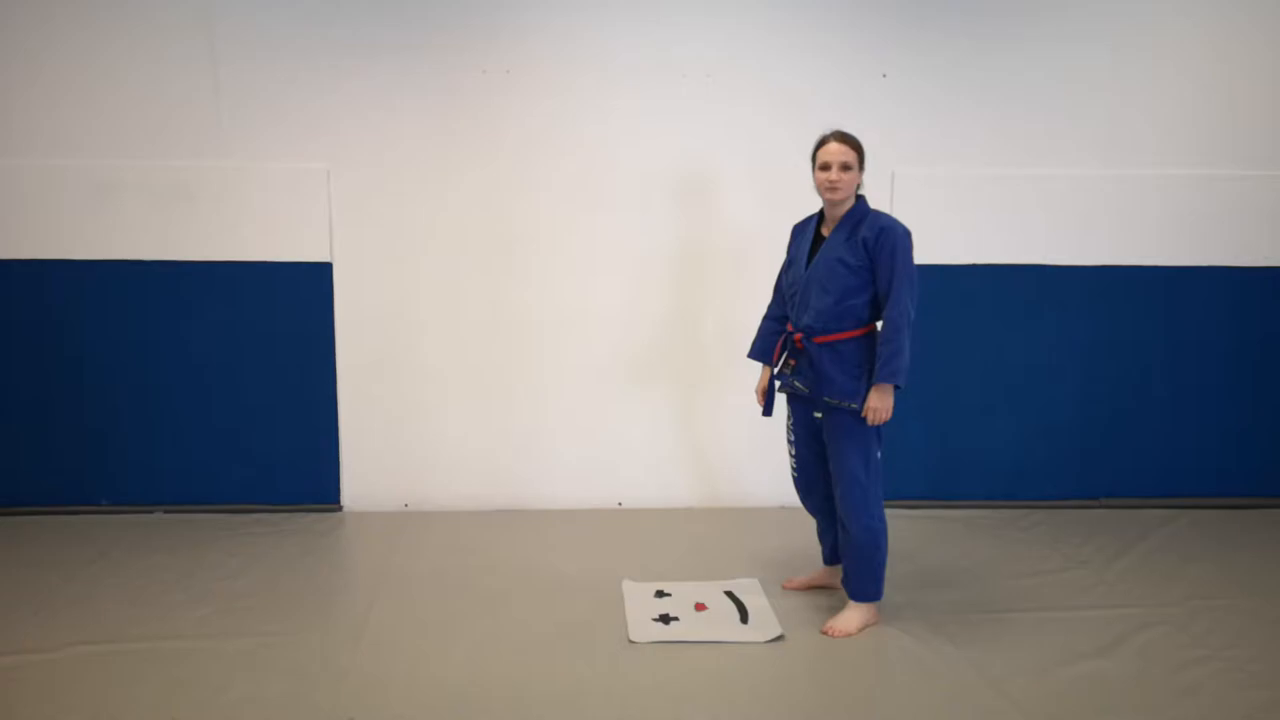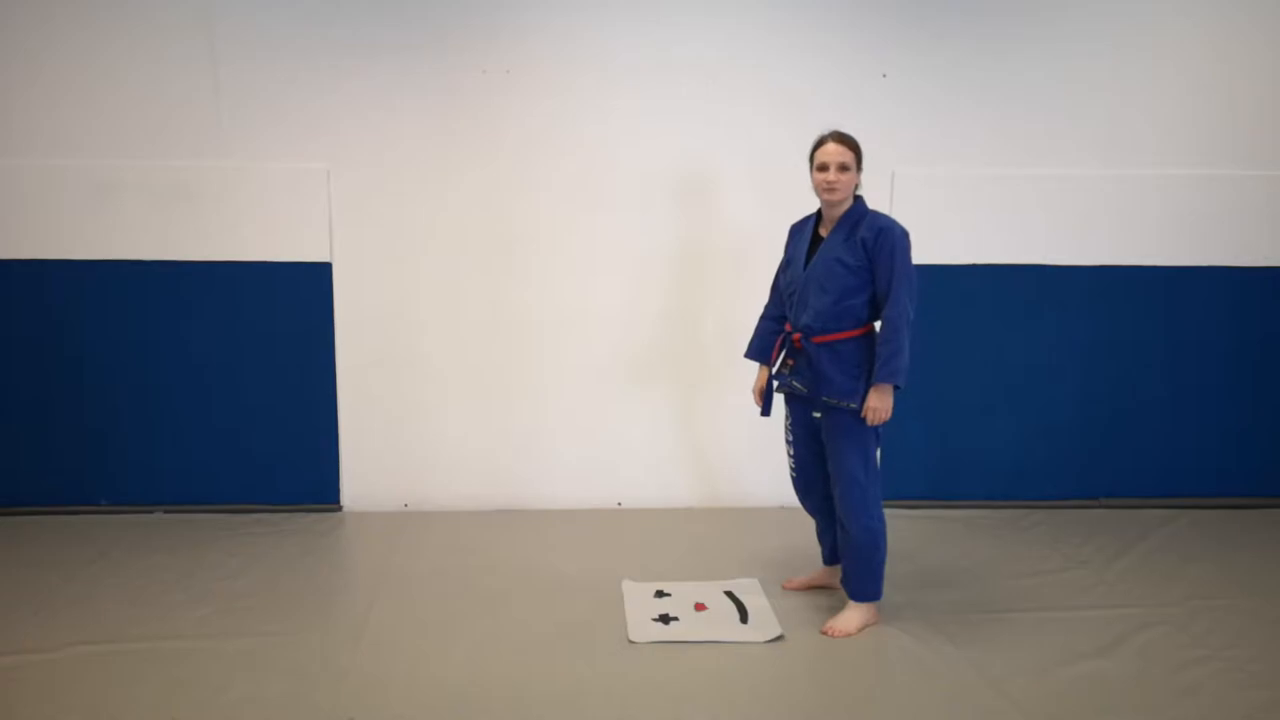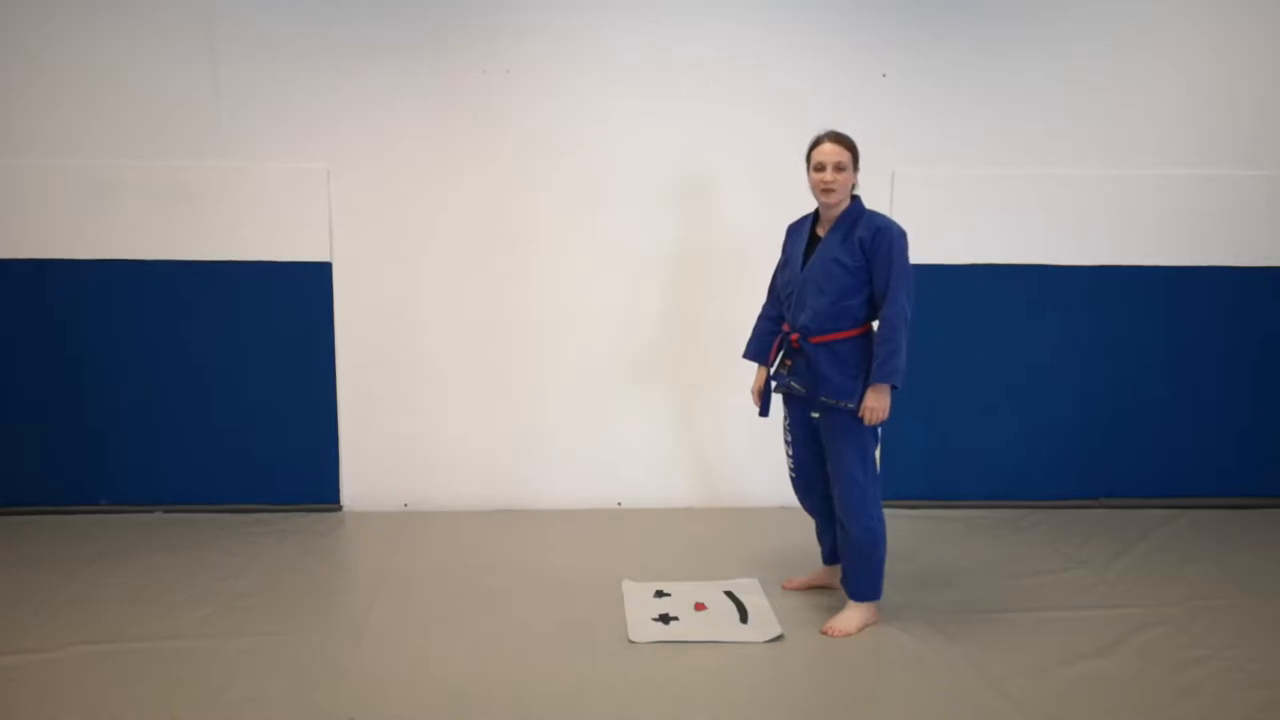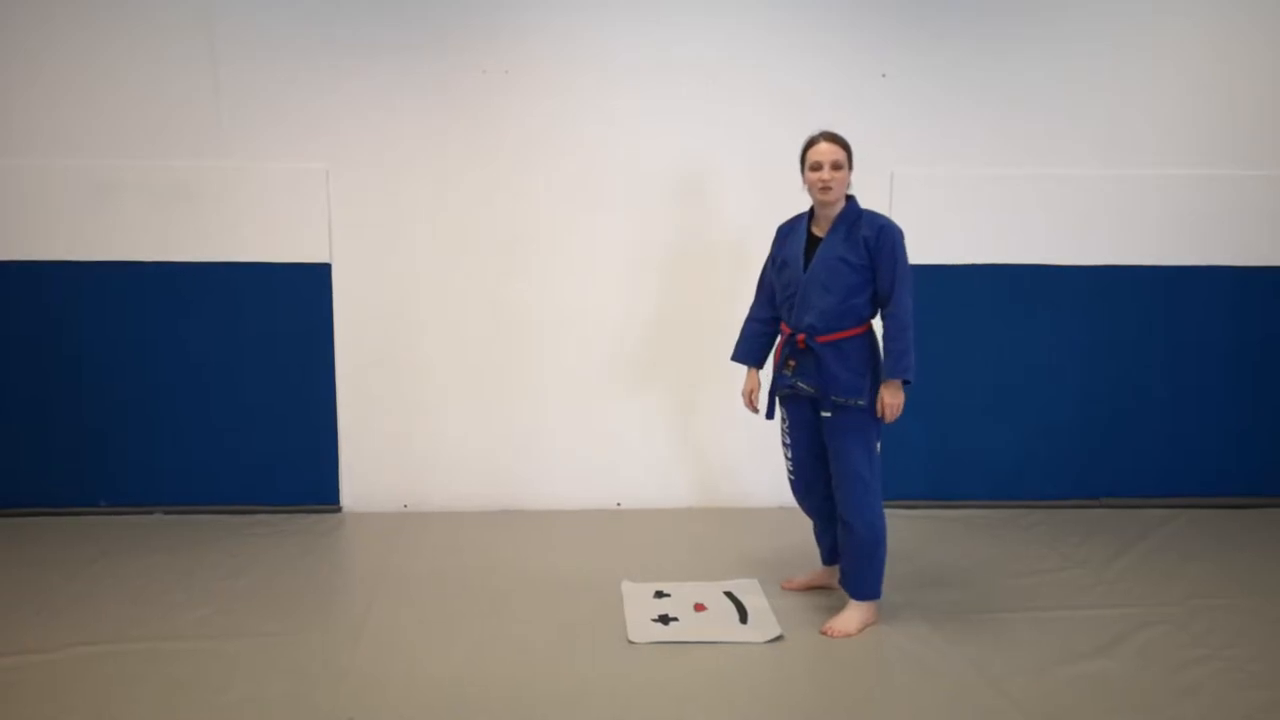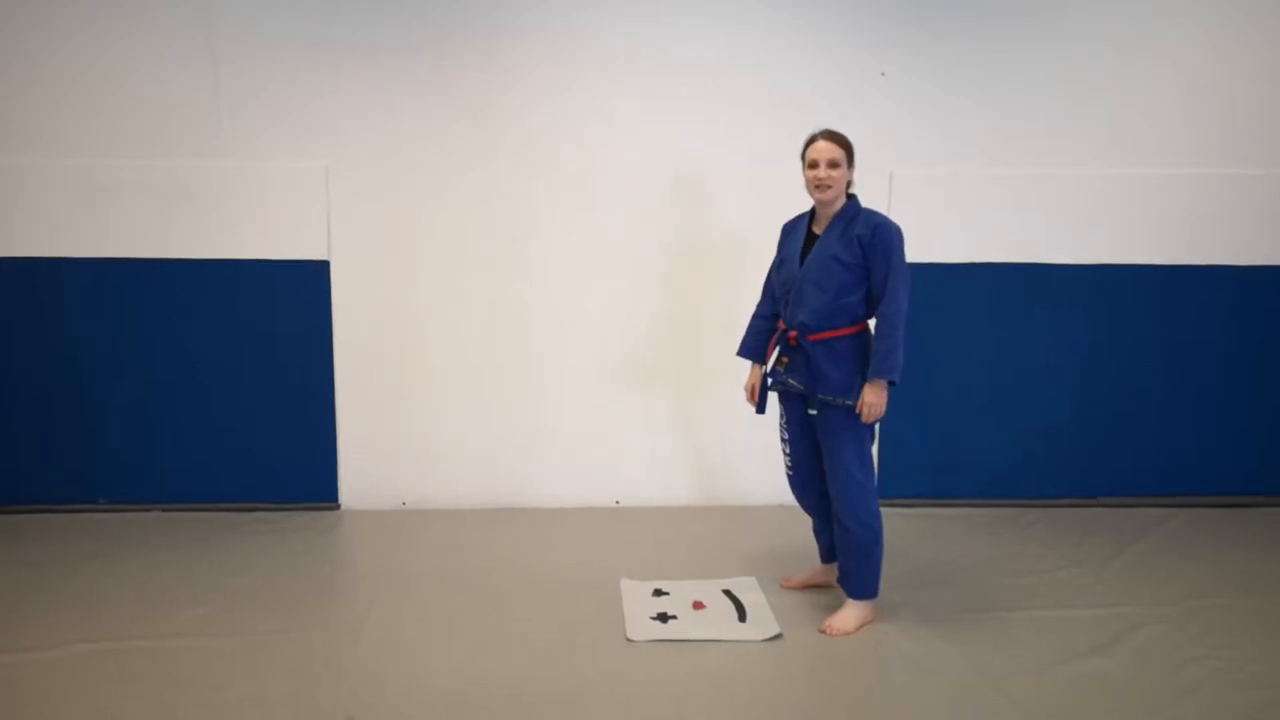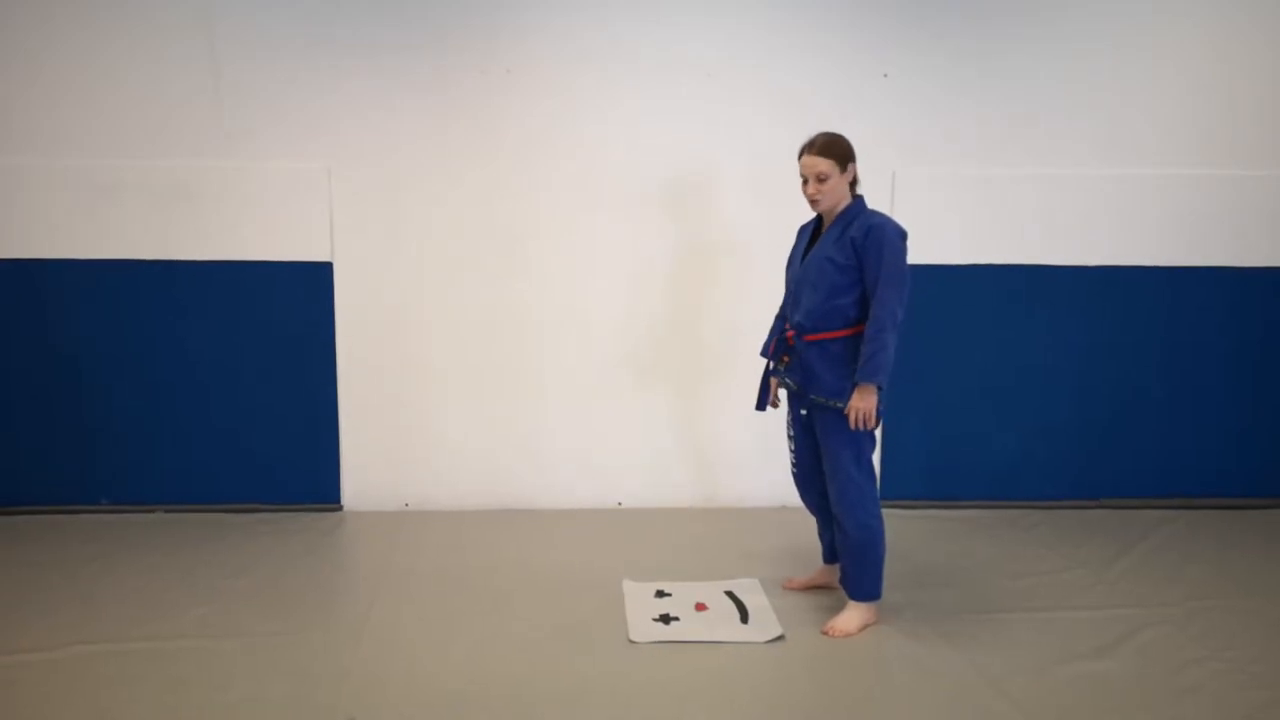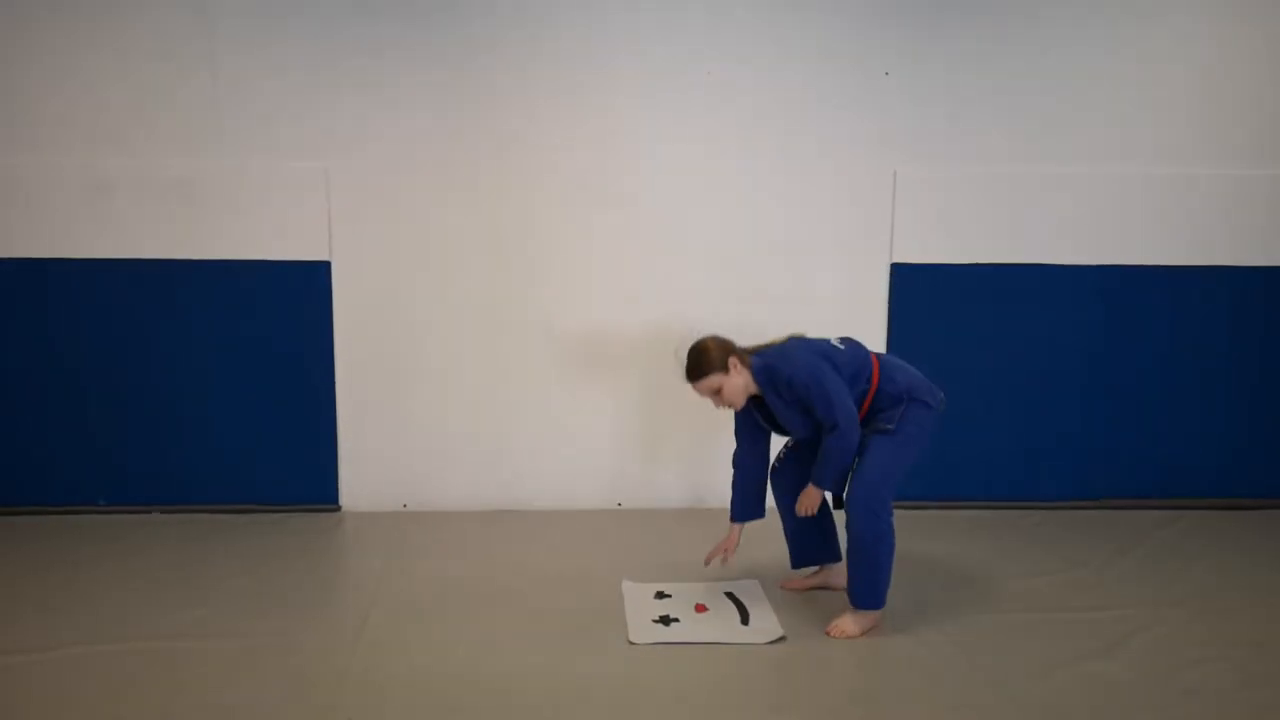
dt=0.7s
person 1, frame 1
left shoulder: (884, 233)
right shoulder: (803, 232)
left elbow: (898, 314)
right elbow: (782, 301)
left wrist: (885, 384)
right wrist: (768, 362)
left hip: (850, 377)
right hip: (805, 373)
left knee: (855, 488)
right knee: (812, 481)
left ankle: (865, 600)
right ankle: (834, 566)
person 1, frame 2
left shoulder: (882, 233)
right shoulder: (800, 232)
left elbow: (897, 314)
right elbow: (778, 302)
left wrist: (885, 384)
right wrist: (765, 363)
left hip: (850, 376)
right hip: (803, 373)
left knee: (854, 489)
right knee: (811, 481)
left ankle: (865, 600)
right ankle: (834, 566)
person 1, frame 3
left shoulder: (879, 233)
right shoulder: (797, 232)
left elbow: (893, 315)
right elbow: (776, 302)
left wrist: (882, 384)
right wrist: (764, 364)
left hip: (847, 376)
right hip: (800, 372)
left knee: (853, 488)
right knee: (811, 481)
left ankle: (864, 600)
right ankle: (834, 566)
person 1, frame 4
left shoulder: (877, 232)
right shoulder: (788, 234)
left elbow: (897, 310)
right elbow: (766, 304)
left wrist: (894, 379)
right wrist: (753, 367)
left hip: (850, 373)
right hip: (797, 371)
left knee: (855, 487)
right knee: (810, 481)
left ankle: (864, 599)
right ankle: (834, 566)
person 1, frame 5
left shoulder: (875, 231)
right shoulder: (793, 231)
left elbow: (890, 311)
right elbow: (771, 300)
left wrist: (879, 380)
right wrist: (758, 362)
left hip: (843, 373)
right hip: (796, 370)
left knee: (849, 484)
right knee: (808, 479)
left ankle: (861, 598)
right ankle: (831, 564)
person 1, frame 6
left shoulder: (877, 232)
right shoulder: (810, 232)
left elbow: (886, 314)
left wrist: (868, 384)
right wrist: (777, 364)
left hip: (844, 378)
right hip: (806, 374)
left knee: (849, 487)
right knee: (812, 480)
left ankle: (864, 602)
right ankle: (836, 567)
person 1, frame 7
left shoulder: (796, 367)
right shoulder: (751, 396)
left elbow: (844, 427)
right elbow: (749, 462)
left wrist: (818, 485)
right wrist: (734, 534)
left hip: (904, 404)
right hip: (863, 412)
left knee: (865, 497)
right knee: (787, 476)
left ankle: (868, 608)
right ankle: (829, 567)
